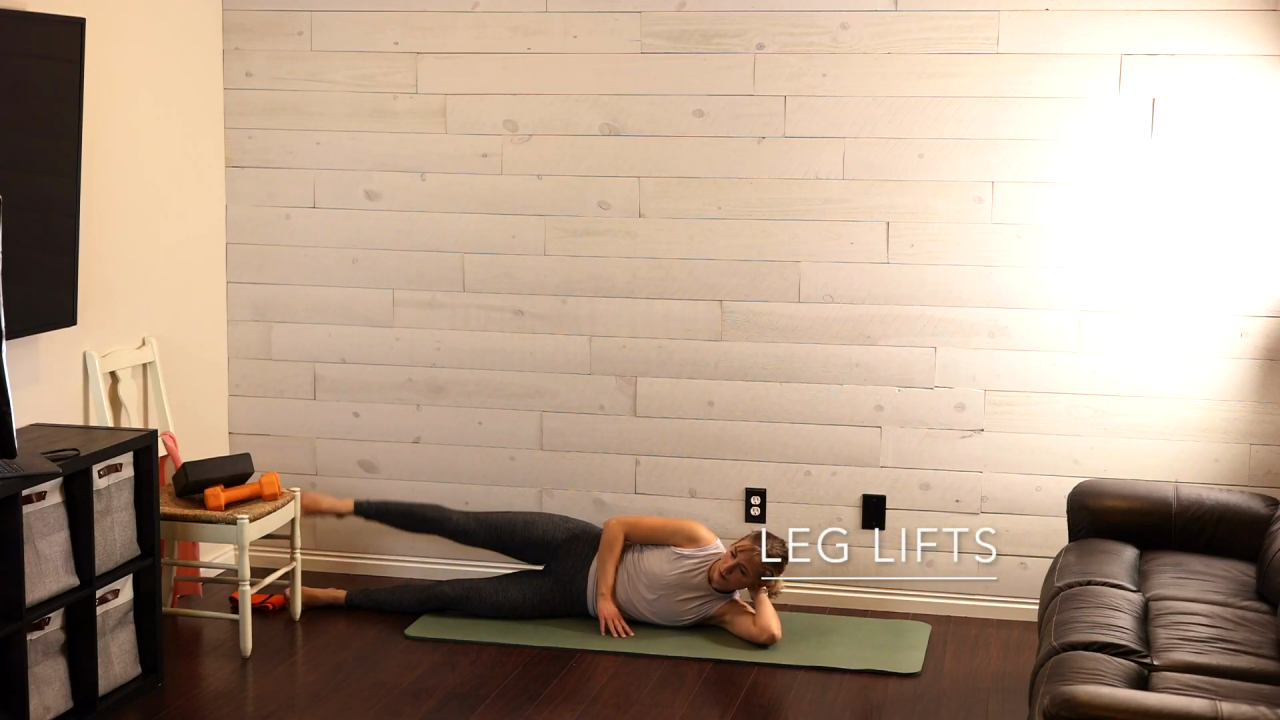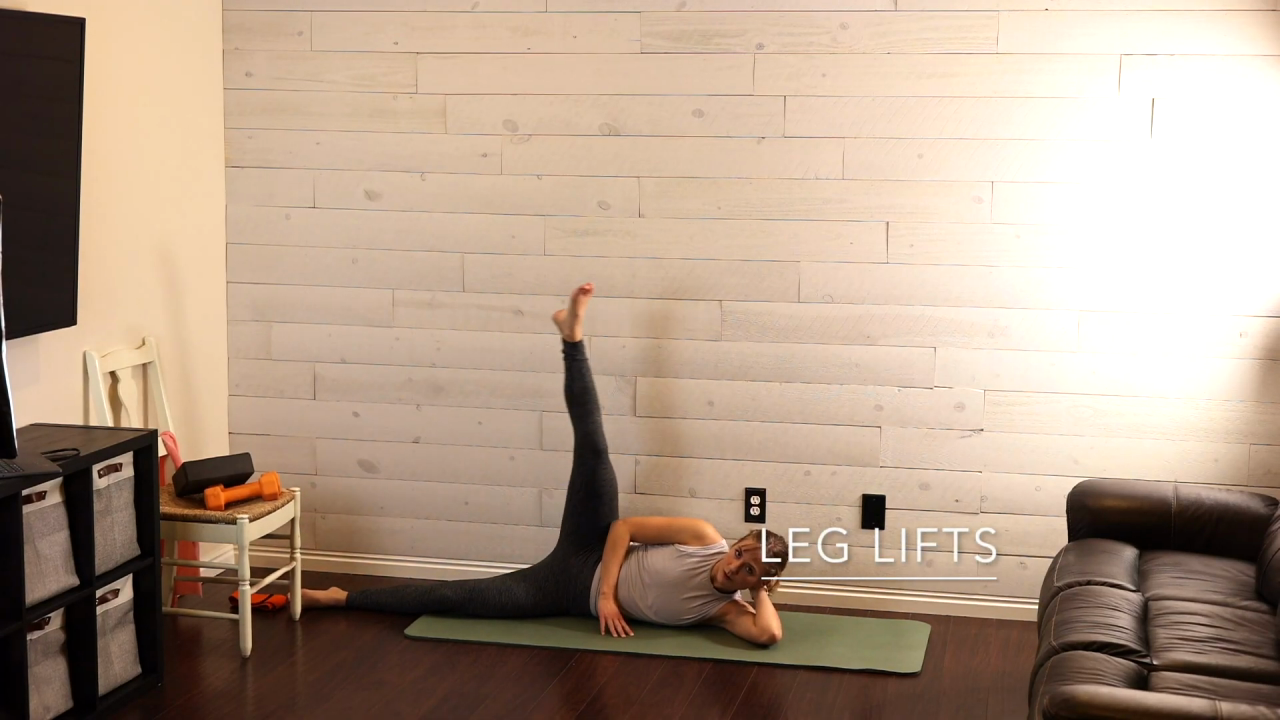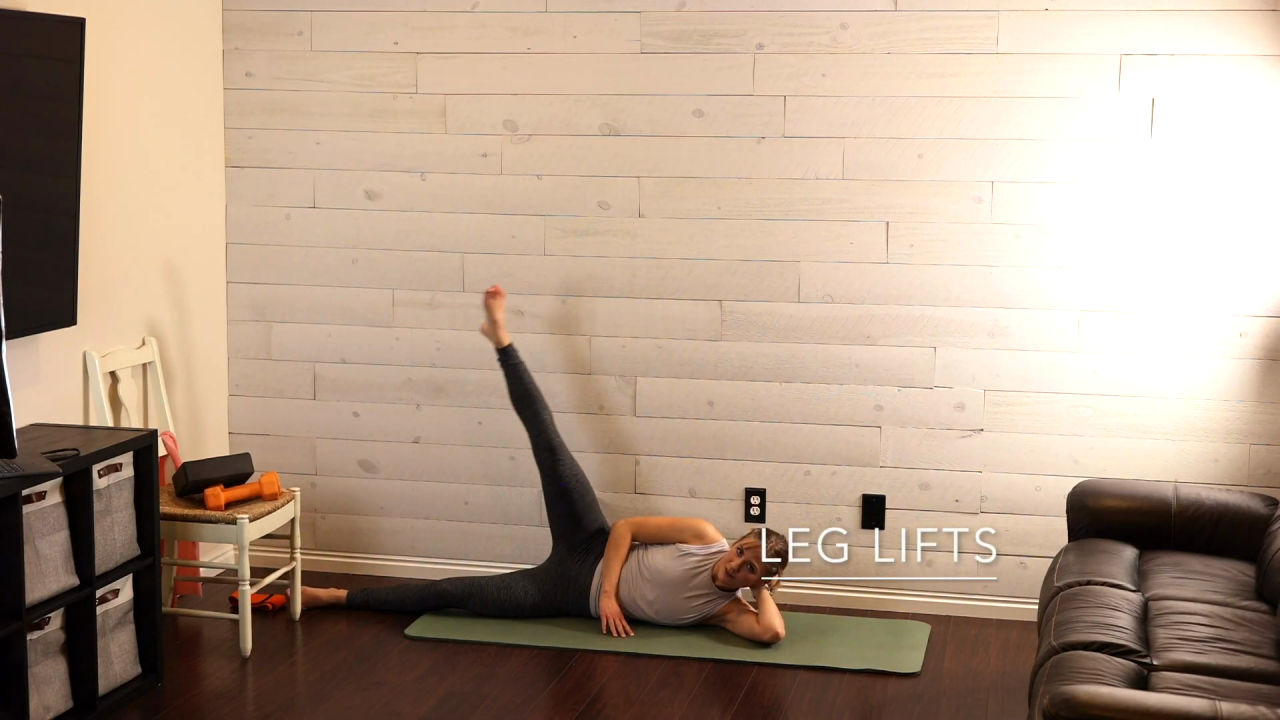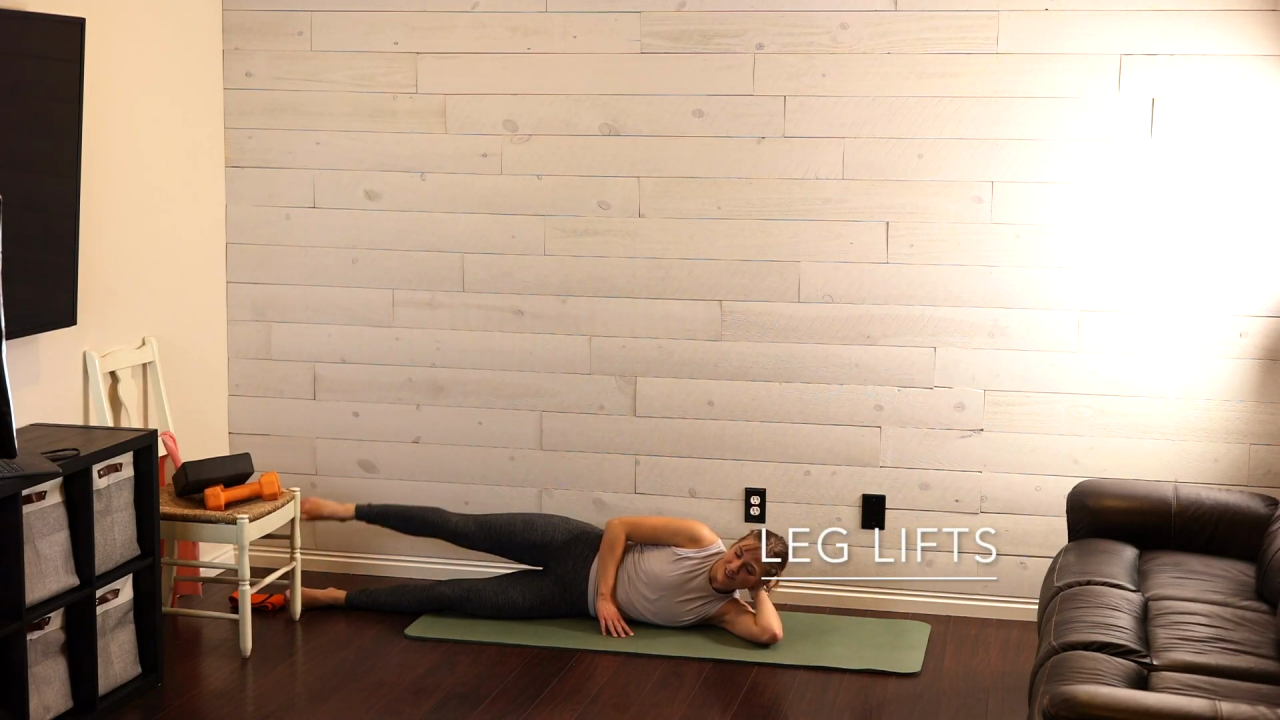
dt=0.5s
person 1, frame 1
left shoulder: (729, 606)
right shoulder: (698, 540)
left elbow: (766, 627)
right elbow: (618, 526)
left wrist: (765, 593)
right wrist: (606, 592)
left hip: (573, 601)
right hip: (580, 554)
left knee: (453, 594)
right knee: (463, 527)
left ankle: (338, 596)
right ankle: (345, 507)
person 1, frame 2
left shoulder: (724, 608)
right shoulder: (704, 537)
right elbow: (623, 527)
left wrist: (760, 589)
right wrist: (607, 592)
left hip: (577, 597)
right hip: (589, 556)
left knee: (455, 598)
right knee: (592, 448)
left ankle: (338, 599)
right ankle: (573, 335)
person 1, frame 3
left shoulder: (725, 609)
right shoulder: (704, 535)
left elbow: (771, 632)
right elbow: (625, 526)
left wrist: (763, 589)
right wrist: (609, 591)
left hip: (575, 598)
right hip: (590, 550)
left knee: (453, 594)
right knee: (549, 443)
left ankle: (336, 597)
right ankle: (502, 340)
person 1, frame 4
left shoulder: (725, 608)
right shoulder: (701, 540)
left elbow: (772, 633)
right elbow: (618, 526)
left wrist: (760, 590)
right wrist: (606, 593)
left hip: (574, 601)
right hip: (578, 554)
left knee: (454, 596)
right knee: (465, 529)
left ankle: (336, 597)
right ankle: (347, 510)
